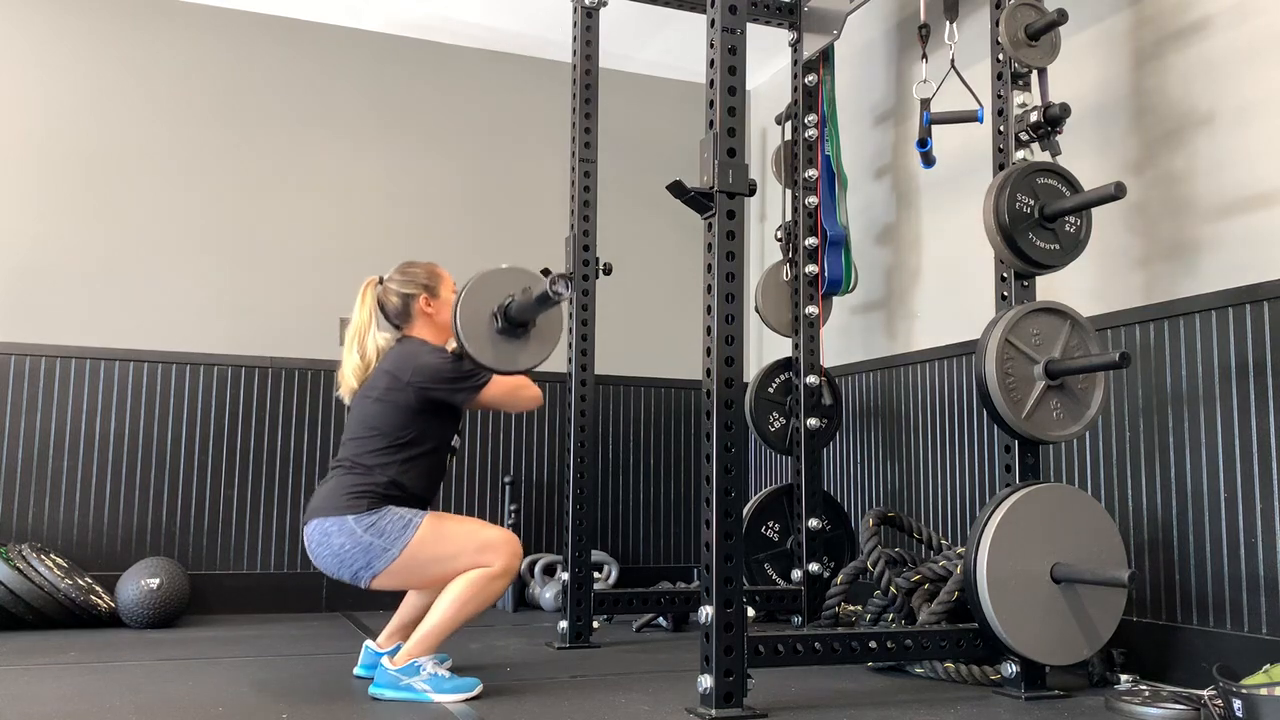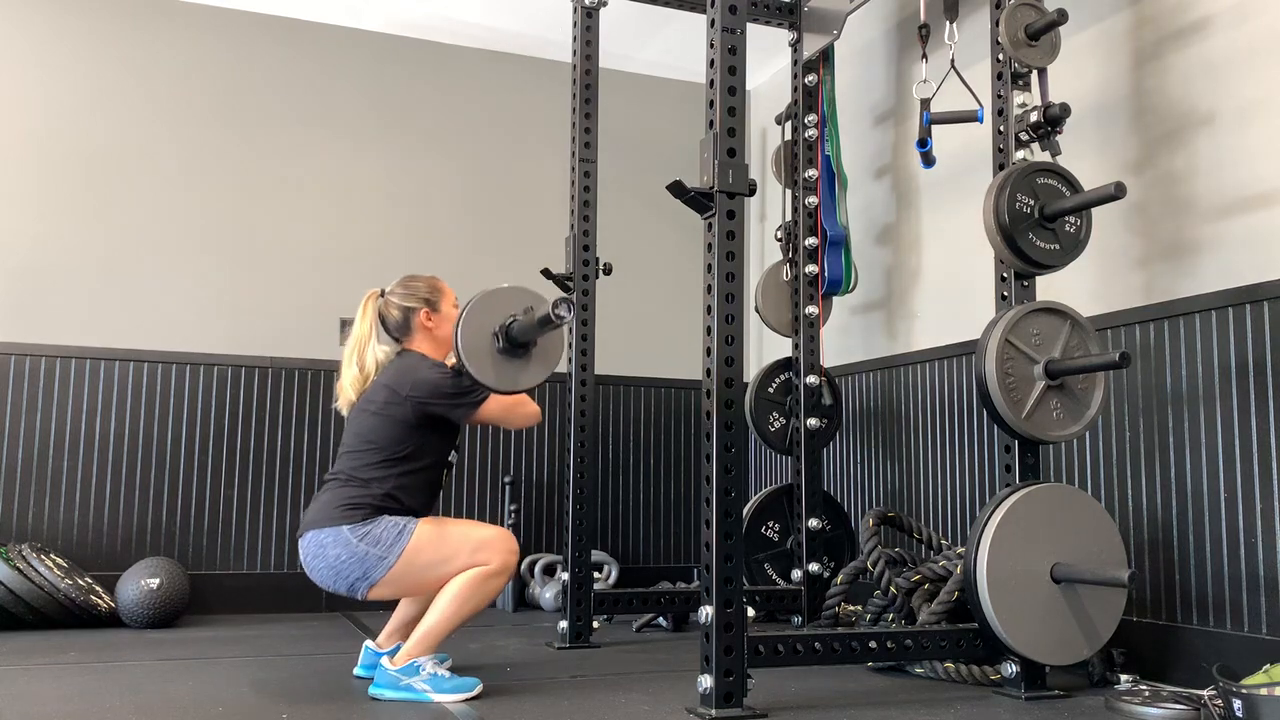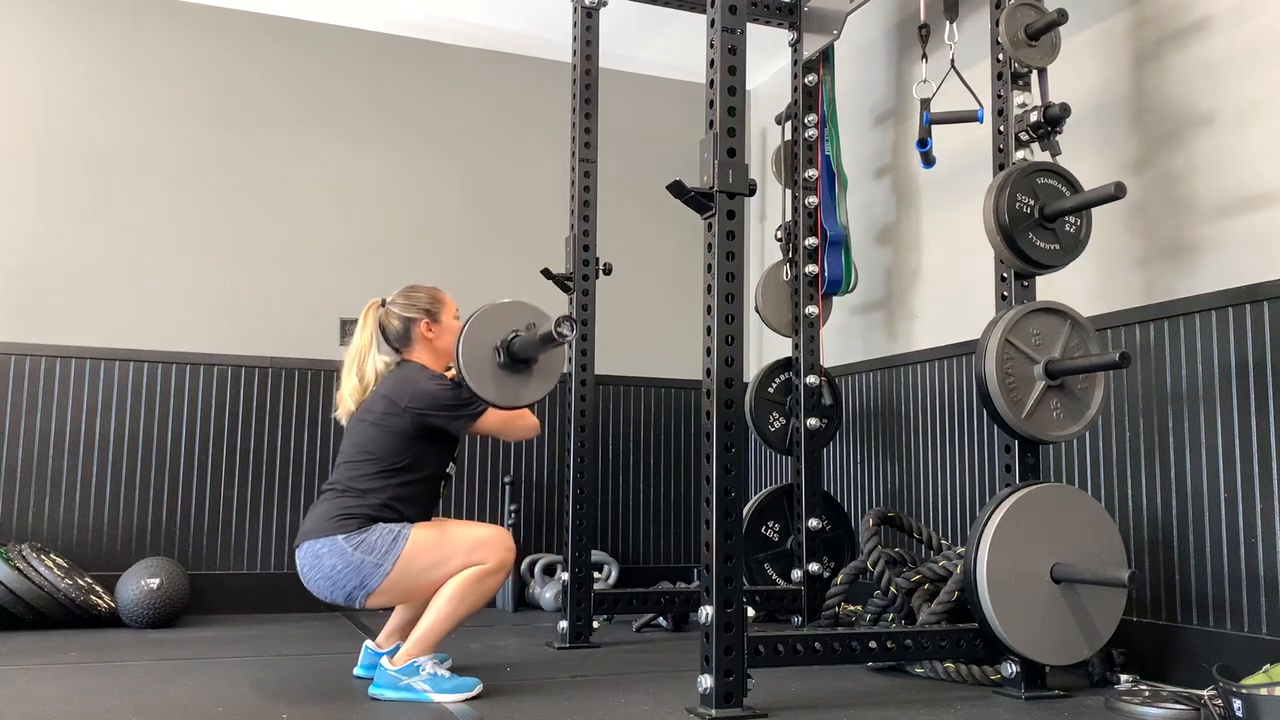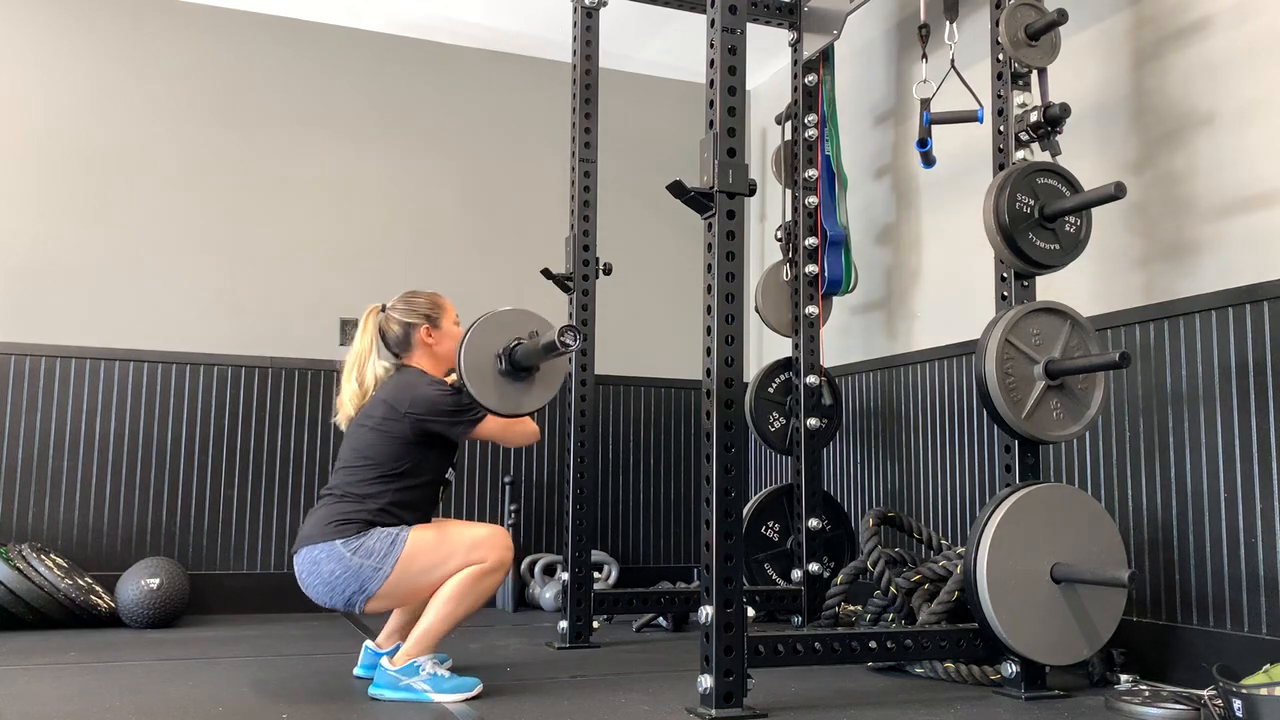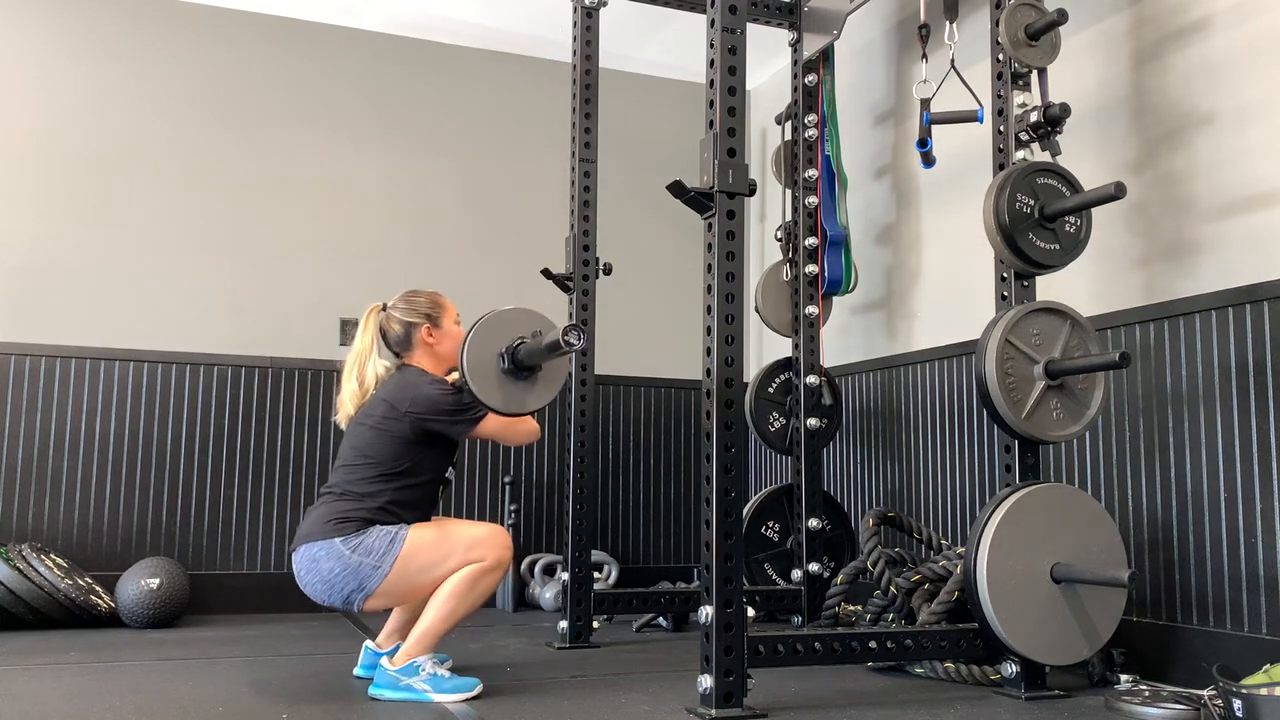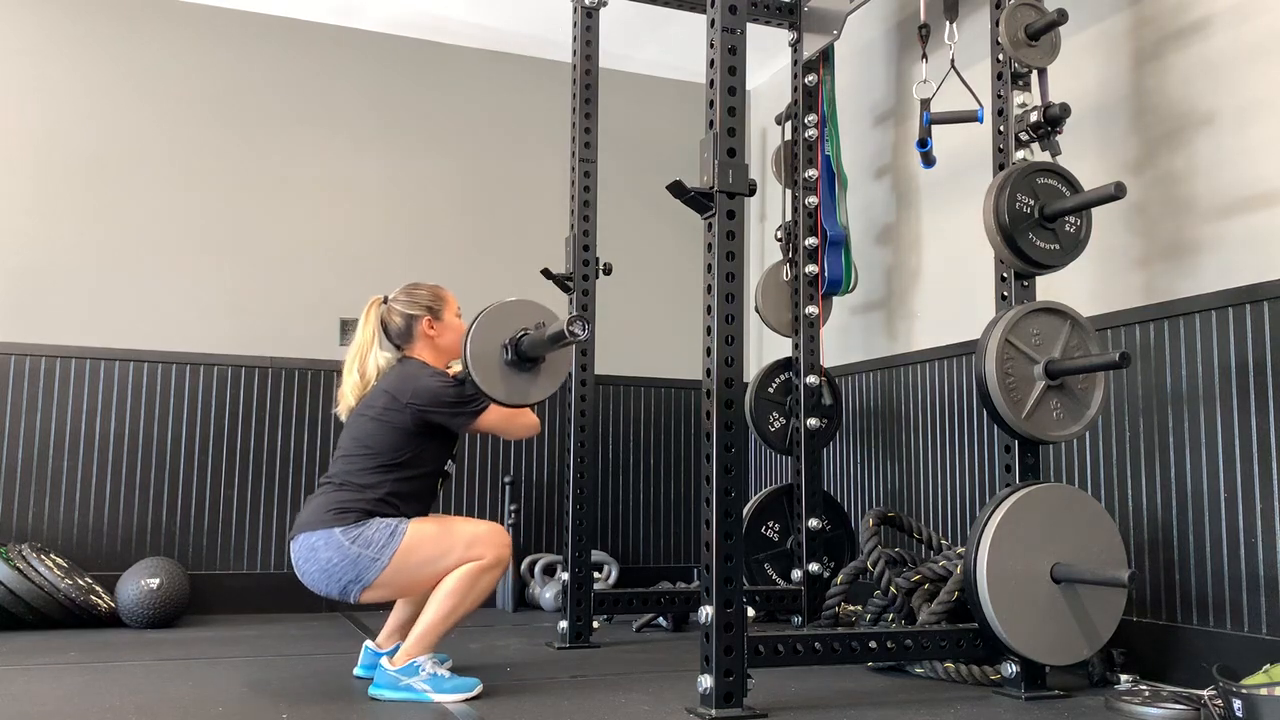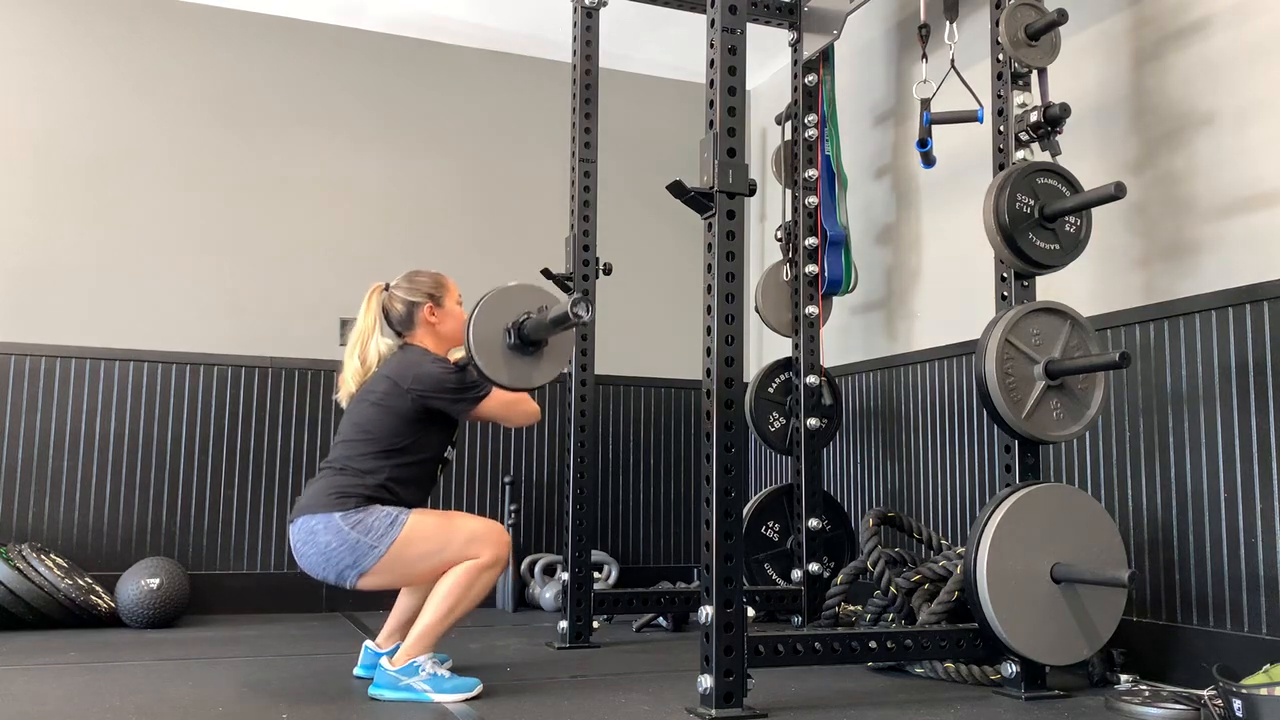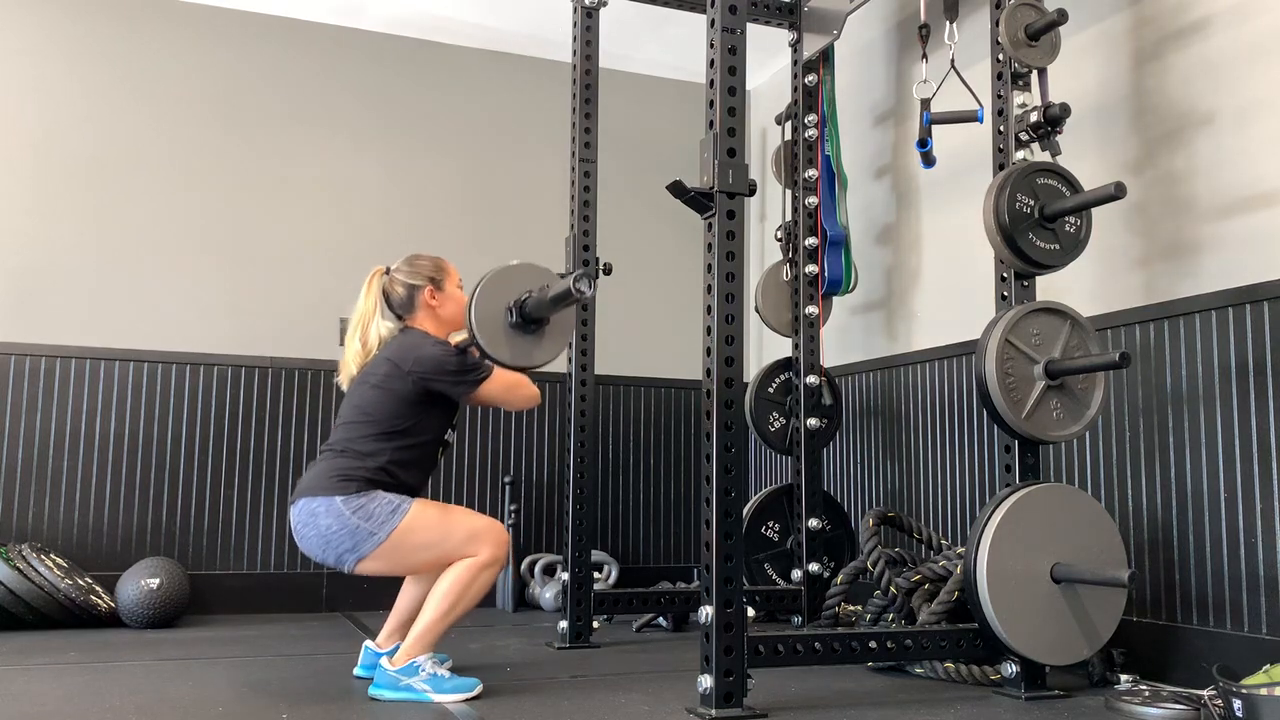
dt=0.1s
person 1, frame 1
left shoulder: (406, 360)
right shoulder: (428, 365)
right elbow: (527, 396)
left wrist: (473, 362)
right wrist: (484, 361)
left hip: (342, 526)
right hip: (356, 527)
left knee: (469, 553)
right knee: (503, 552)
left ankle: (386, 647)
right ankle: (405, 666)
person 1, frame 2
left shoulder: (405, 374)
right shoulder: (426, 378)
right elbow: (526, 412)
left wrist: (471, 373)
left hip: (337, 539)
right hip: (347, 540)
left knee: (466, 549)
right knee: (498, 551)
left ankle: (385, 648)
right ankle: (405, 666)
person 1, frame 3
left shoulder: (404, 383)
right shoulder: (425, 390)
right elbow: (525, 426)
left wrist: (469, 383)
left hip: (334, 548)
right hip: (345, 550)
left knee: (464, 551)
right knee: (496, 549)
left ankle: (385, 648)
right ankle: (405, 666)
person 1, frame 4
left shoulder: (404, 390)
right shoulder: (425, 396)
right elbow: (524, 432)
left wrist: (472, 389)
left hip: (333, 553)
right hip: (341, 556)
left knee: (462, 551)
right knee: (494, 547)
left ankle: (385, 649)
right ankle: (405, 667)
person 1, frame 5
left shoulder: (404, 389)
right shoulder: (426, 395)
right elbow: (525, 431)
left wrist: (473, 388)
left hip: (332, 551)
right hip: (341, 554)
left knee: (462, 551)
right knee: (493, 546)
left ankle: (386, 648)
right ankle: (405, 666)
person 1, frame 6
left shoulder: (407, 381)
right shoulder: (427, 386)
right elbow: (525, 424)
left wrist: (473, 382)
left hip: (330, 541)
right hip: (340, 543)
left knee: (456, 550)
right knee: (492, 545)
left ankle: (384, 650)
right ankle: (405, 667)
person 1, frame 7
left shoulder: (407, 369)
right shoulder: (428, 373)
right elbow: (524, 412)
left wrist: (473, 371)
left hip: (328, 528)
right hip: (339, 529)
left knee: (459, 547)
right knee: (490, 544)
left ankle: (385, 649)
right ankle: (405, 666)
person 1, frame 8
left shoulder: (408, 352)
right shoulder: (429, 355)
right elbow: (524, 396)
left wrist: (472, 358)
right wrist: (481, 358)
left hip: (328, 507)
right hip: (341, 508)
left knee: (456, 544)
right knee: (489, 542)
left ankle: (384, 649)
right ankle: (405, 667)
